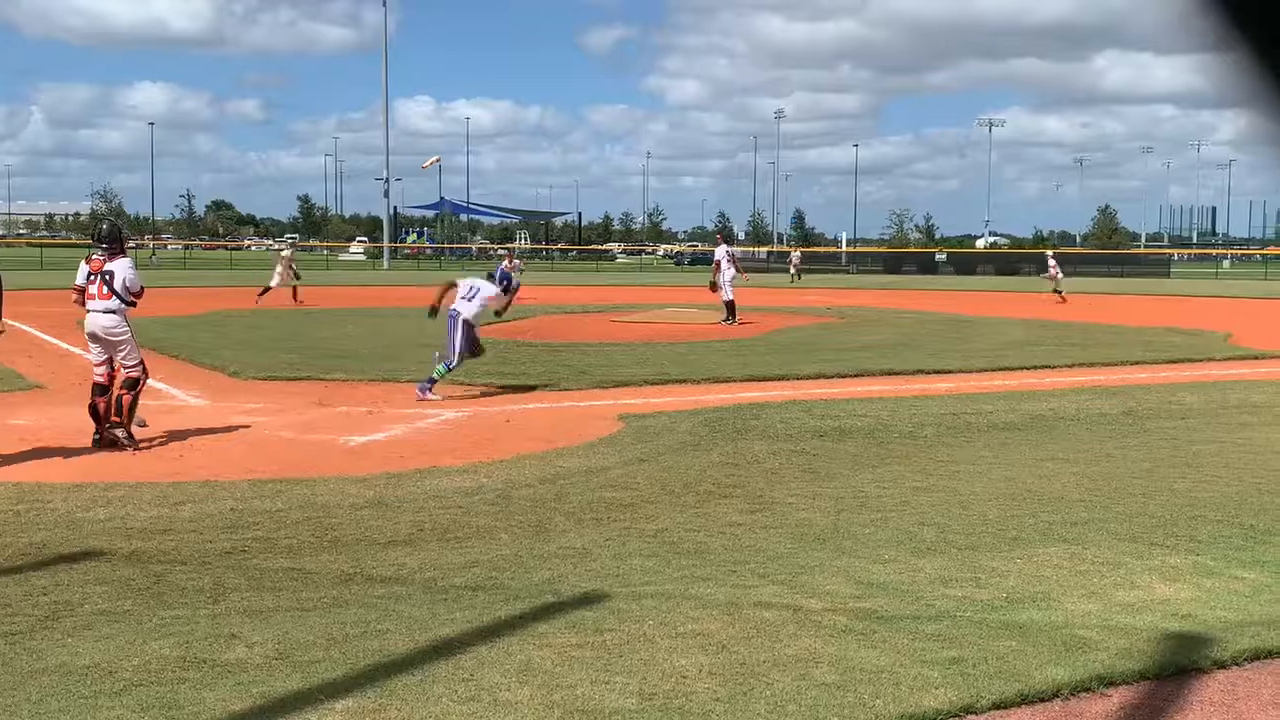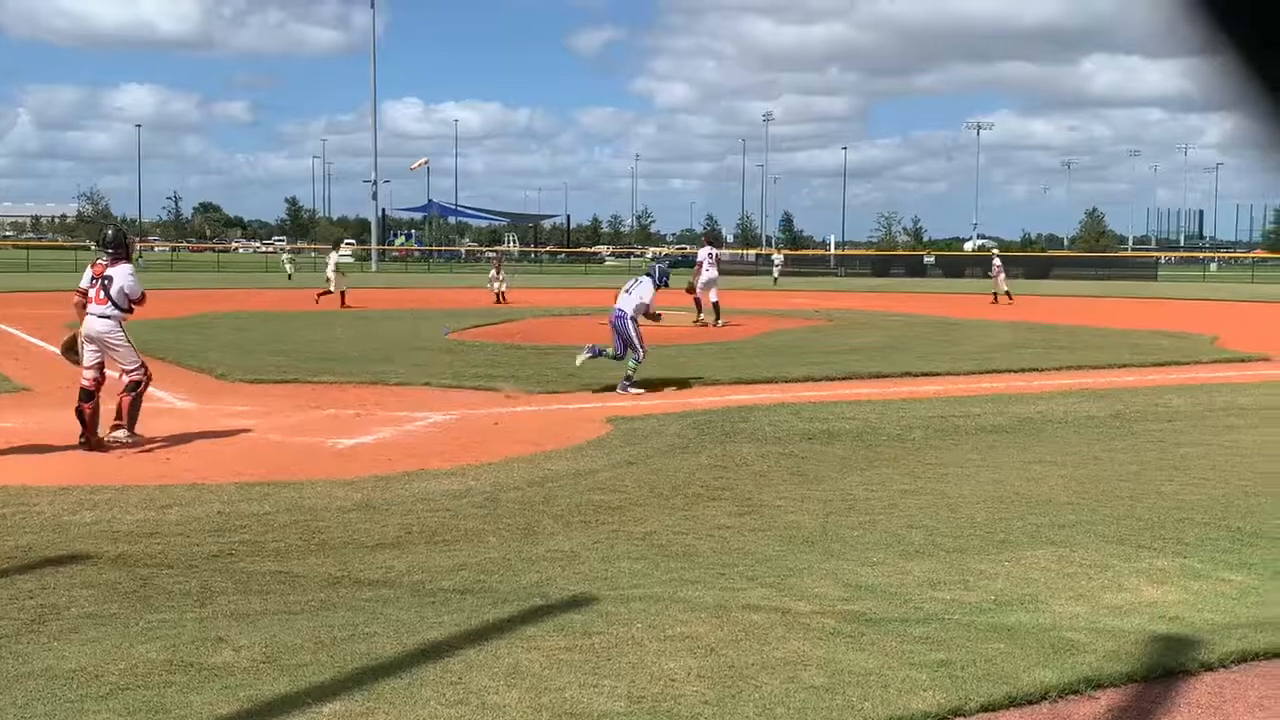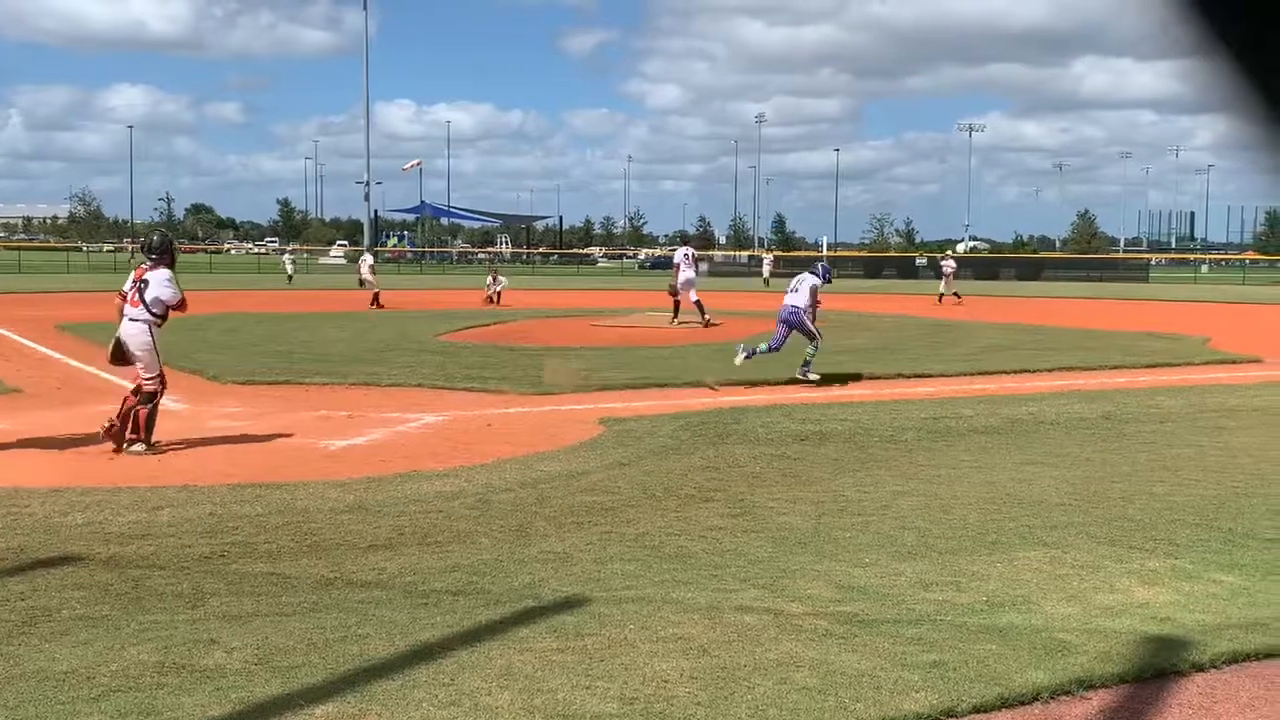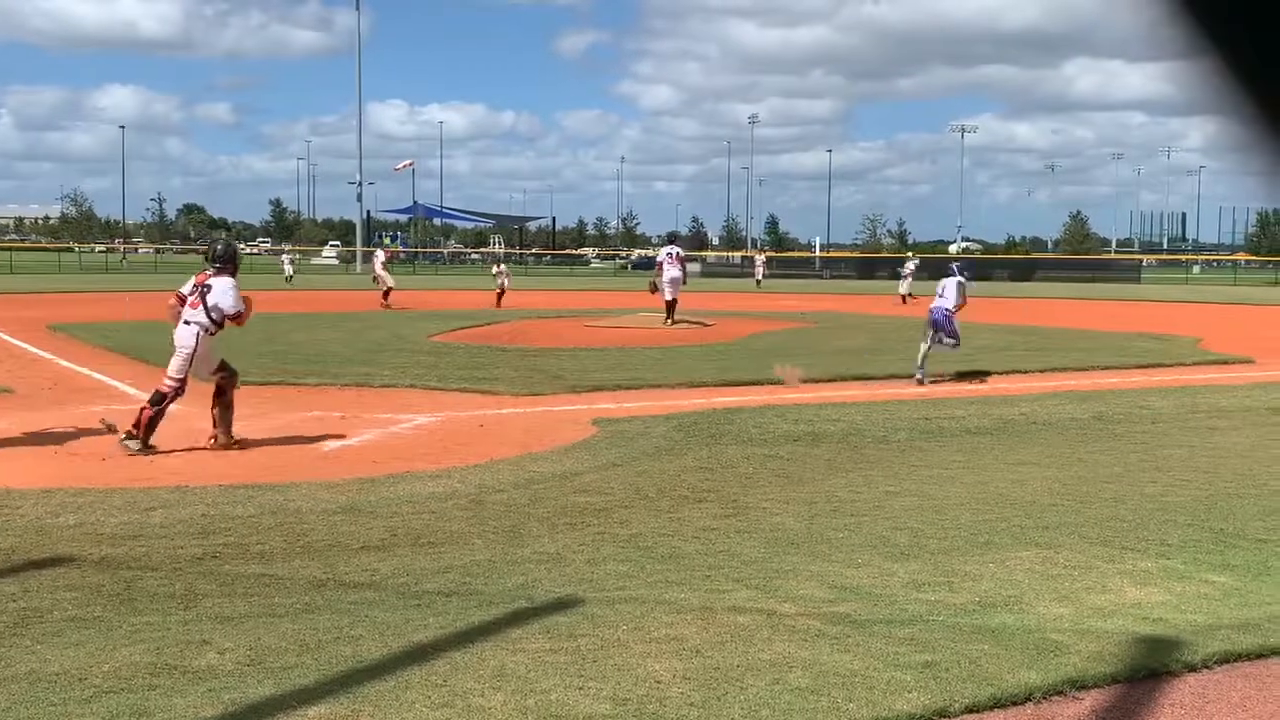
dt=0.4s
person 1, frame 1
left shoulder: (86, 263)
right shoulder: (124, 263)
left elbow: (76, 298)
right elbow: (138, 294)
left hip: (91, 321)
right hip: (115, 321)
left knee: (101, 375)
right knee: (135, 372)
left ankle: (101, 432)
right ankle: (118, 424)
person 1, frame 2
left shoulder: (93, 267)
right shoulder: (125, 269)
left elbow: (78, 300)
right elbow: (140, 301)
left wrist: (83, 325)
left hip: (89, 325)
right hip: (110, 327)
left knee: (90, 380)
right knee: (139, 375)
left ankle: (88, 435)
right ankle: (121, 427)
person 1, frame 3
left shoulder: (138, 271)
right shoulder: (164, 275)
left elbow: (119, 302)
right elbow: (181, 306)
left wrist: (120, 330)
right wrist: (175, 280)
left hip: (126, 328)
right hip: (142, 331)
left knee: (145, 383)
right knee: (152, 386)
left ankle: (117, 426)
right ankle: (137, 440)
person 1, frame 4
left shoulder: (200, 277)
right shoulder: (227, 283)
left elbow: (174, 303)
right elbow: (239, 320)
left wrist: (178, 329)
right wrist: (248, 308)
left hip: (186, 332)
right hip: (195, 337)
left knee: (227, 377)
right knee: (171, 387)
left ankle: (222, 435)
right ankle: (135, 437)
